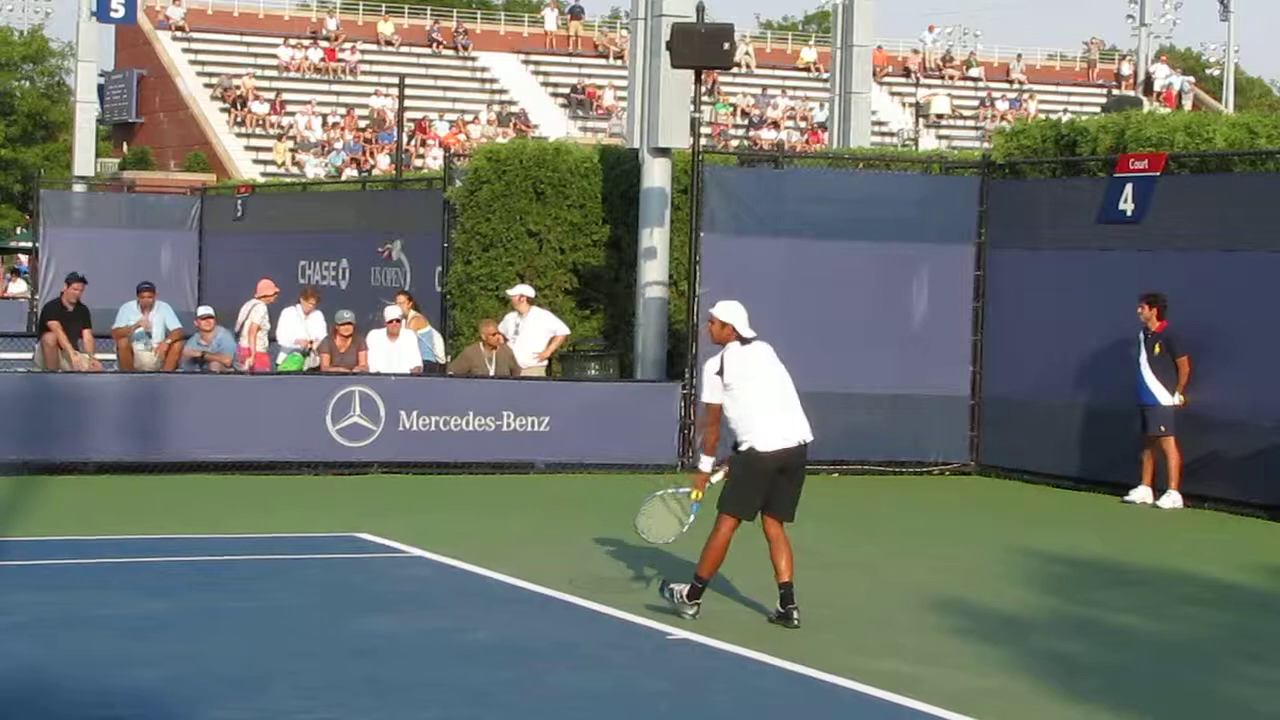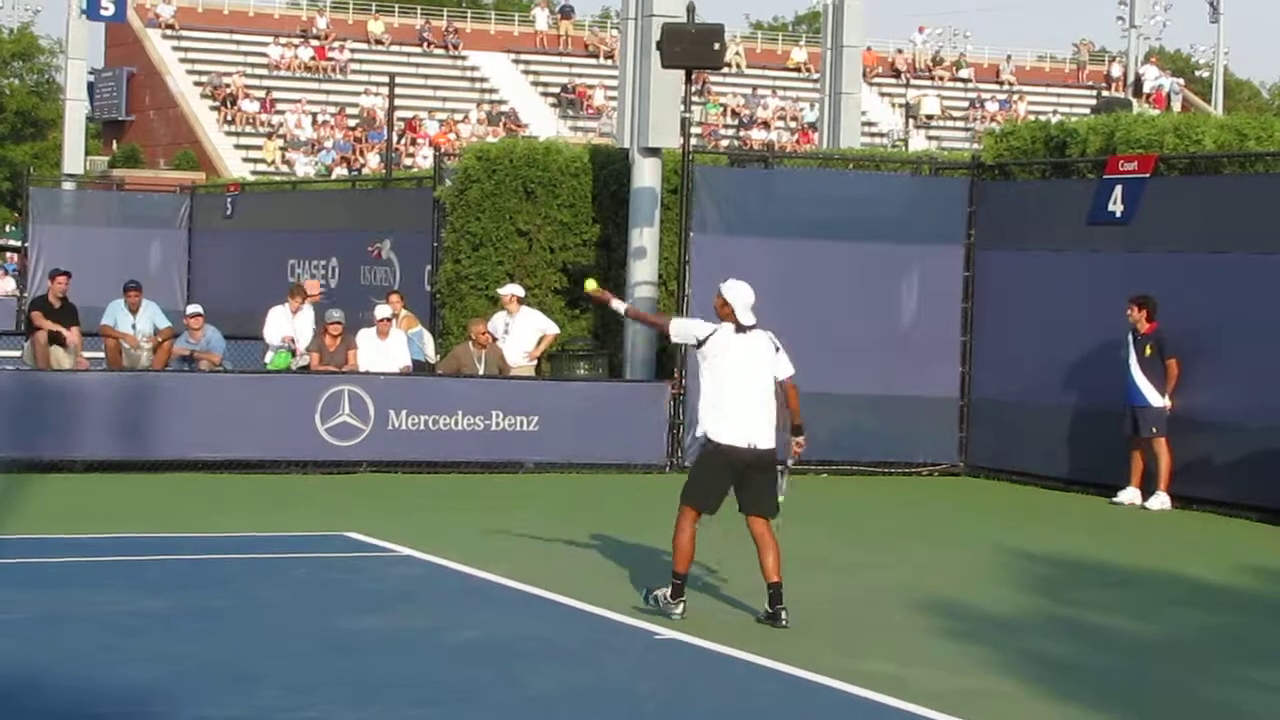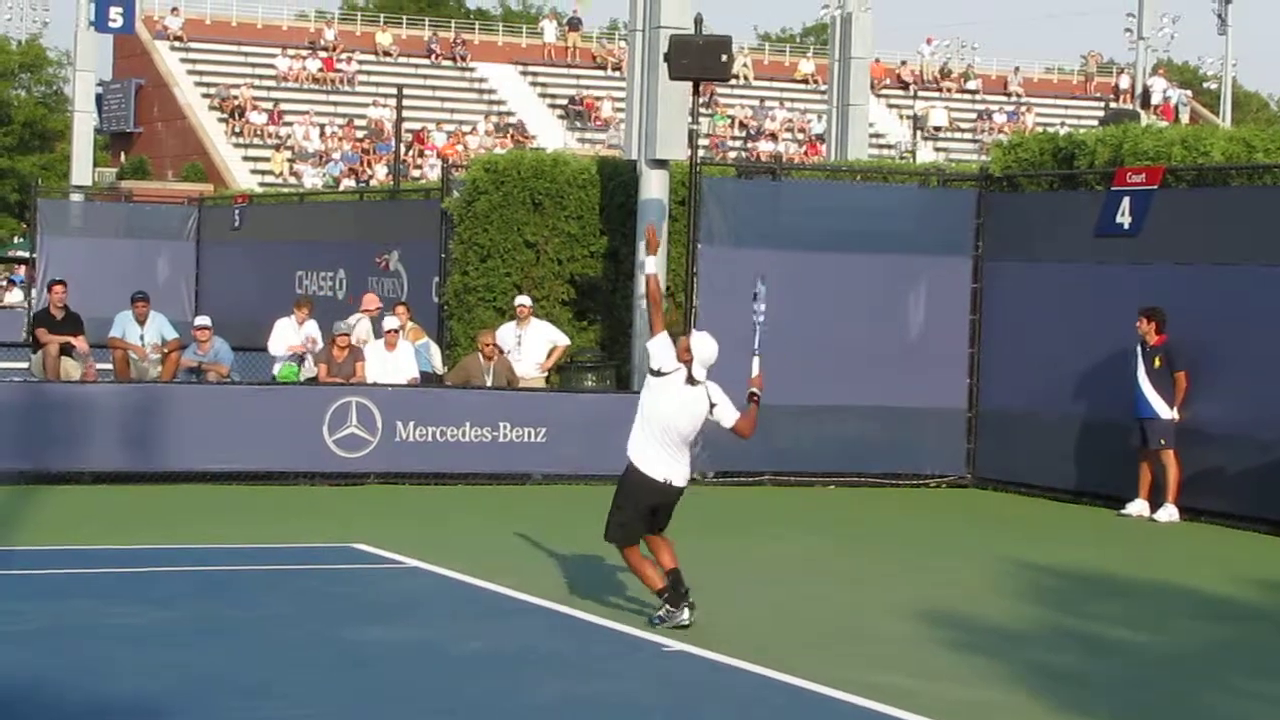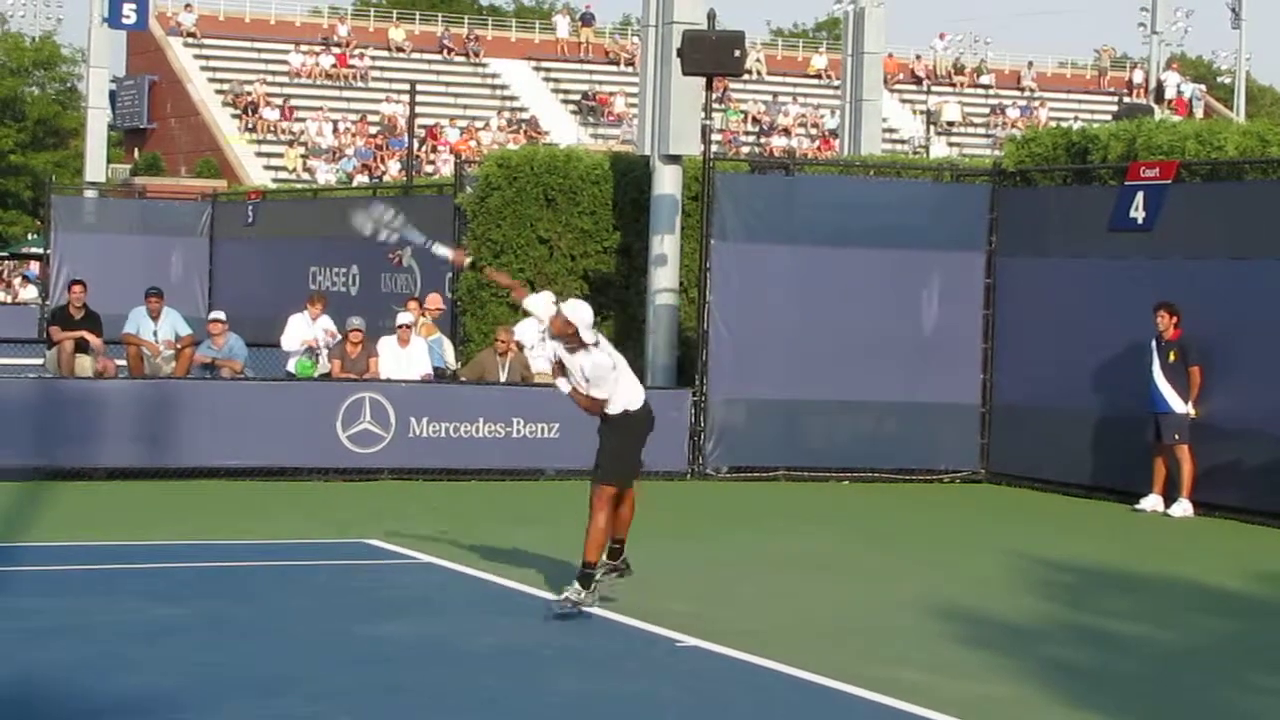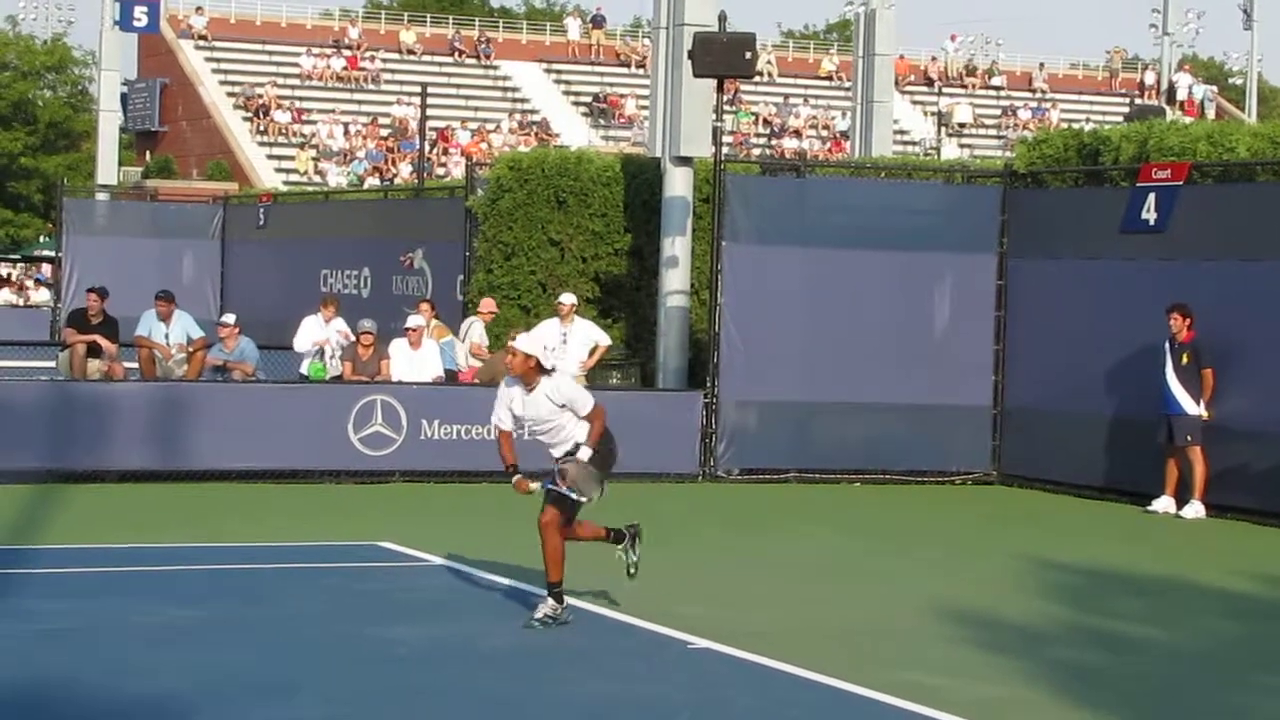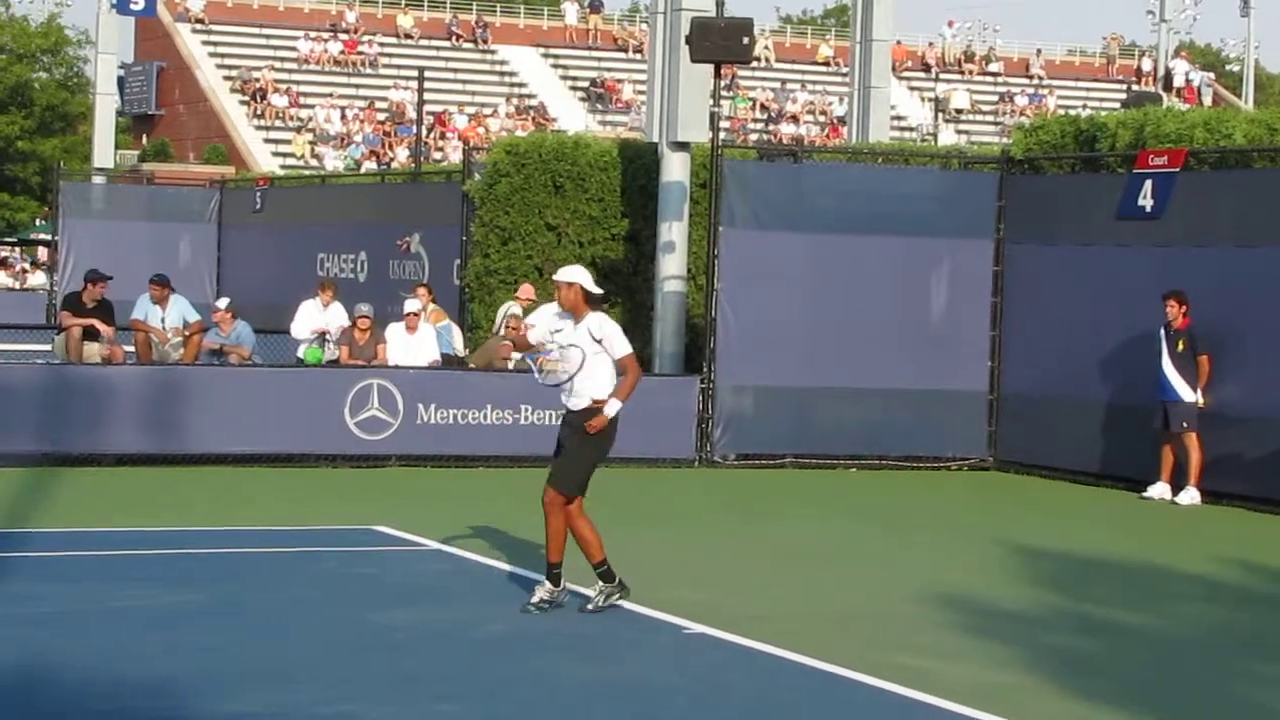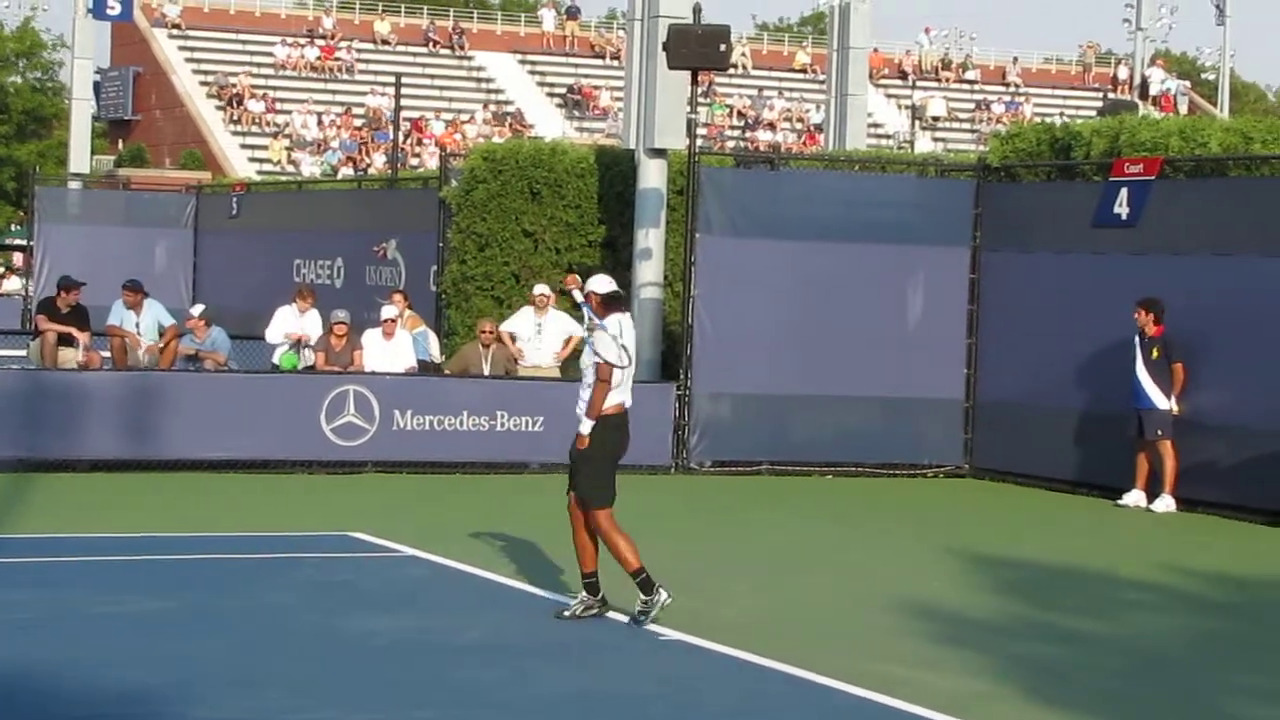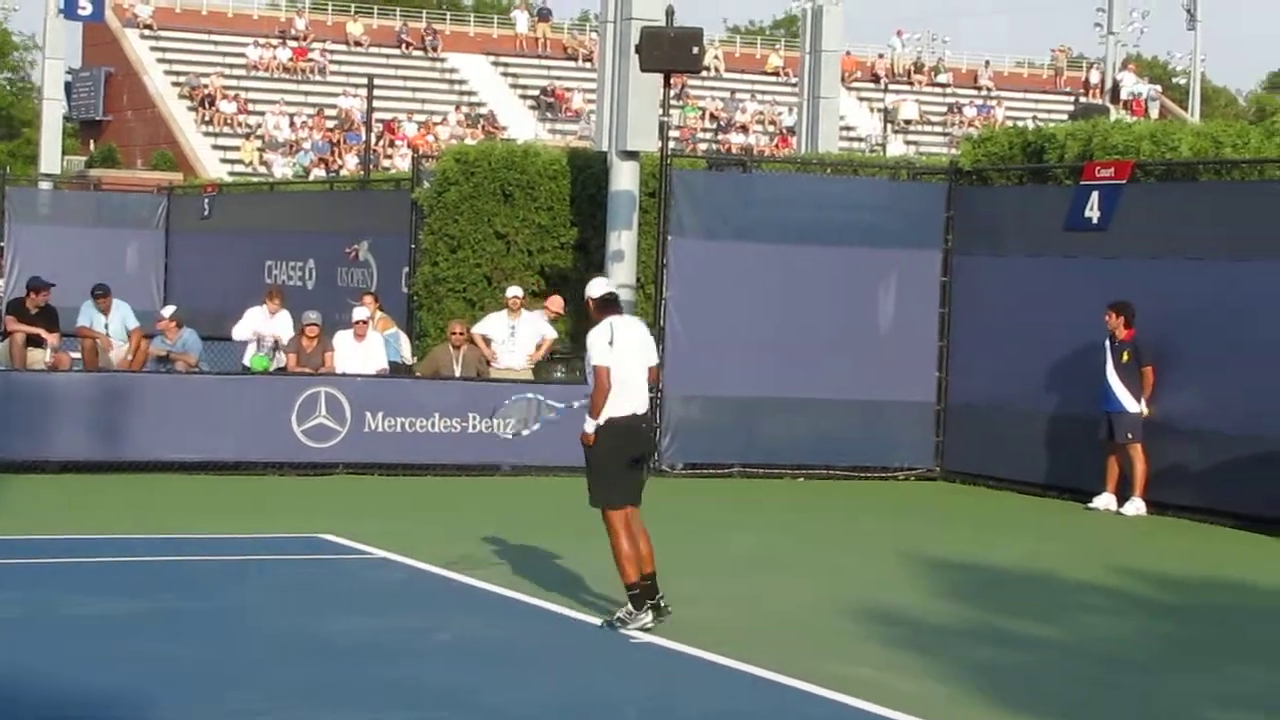
dt=0.5s
person 1, frame 1
left shoulder: (717, 365)
right shoulder: (765, 351)
left elbow: (713, 422)
left wrist: (704, 468)
right wrist: (738, 454)
left hip: (762, 450)
right hip: (796, 445)
left knee: (726, 522)
right knee: (774, 524)
left ankle: (691, 597)
right ankle: (788, 606)
person 1, frame 2
left shoulder: (706, 334)
right shoulder: (769, 341)
left elbow: (659, 321)
right elbow: (791, 392)
left wrist: (614, 302)
right wrist: (797, 433)
left hip: (723, 445)
right hip: (763, 448)
left knee: (689, 514)
right knee: (760, 524)
left ankle: (675, 596)
right ankle: (776, 605)
person 1, frame 3
left shoulder: (665, 368)
right shoulder: (710, 393)
left elbow: (655, 309)
right elbow: (746, 430)
left wrist: (651, 257)
right wrist: (755, 395)
left hip: (642, 476)
right hip: (675, 482)
left knee: (628, 546)
right knee: (654, 536)
left ankle: (675, 604)
right ankle: (678, 590)
person 1, frame 4
left shoulder: (597, 361)
right shoulder: (559, 325)
left elbow: (594, 406)
right elbow: (521, 292)
left wrist: (564, 381)
right wrist: (479, 268)
left hip: (629, 419)
right hip: (615, 417)
left knee: (602, 497)
right knee: (623, 487)
left ankle: (585, 583)
right ankle: (616, 558)
person 1, frame 5
left shoulder: (560, 387)
right shoulder: (507, 390)
left elbow: (599, 418)
right elbow: (505, 438)
left wrist: (581, 460)
right wrist: (515, 475)
left hip: (594, 453)
right hip: (568, 458)
left knee: (550, 520)
right knee: (565, 527)
left ankle: (555, 603)
right ankle: (623, 537)
person 1, frame 6
left shoulder: (603, 326)
right shoulder: (559, 322)
left elbow: (632, 371)
right elbow: (525, 341)
left wrist: (608, 412)
right wrist: (512, 343)
left hip: (594, 424)
right hip: (572, 421)
left knee: (553, 500)
right knee: (570, 507)
left ankle: (553, 586)
right ankle: (610, 583)
person 1, frame 7
left shoulder: (606, 328)
right shoulder: (622, 320)
left elbow: (604, 381)
right elbow: (591, 315)
left wrist: (585, 428)
right wrist: (575, 289)
left hip: (602, 428)
right hip: (609, 426)
left knee: (600, 520)
right knee: (578, 508)
left ankle: (652, 593)
right ankle: (592, 595)
person 1, frame 8
left shoulder: (599, 333)
right shoulder: (640, 327)
left elbow: (603, 385)
right elbow: (652, 377)
left wrist: (589, 425)
left hip: (611, 431)
right hip: (639, 427)
left knee: (616, 522)
right knee: (630, 516)
left ankle: (637, 608)
right ankle: (651, 596)
person 2, frame 1
left shoulder: (1167, 336)
right shoulder: (1143, 334)
left elbow: (1184, 367)
left wrist: (1178, 394)
right wrist: (1144, 392)
left hip: (1163, 401)
right hip: (1146, 400)
left knee: (1167, 444)
right knee: (1148, 443)
left ankle: (1173, 494)
right ankle: (1145, 489)
person 2, frame 2
left shoulder: (1157, 337)
right shoulder: (1132, 336)
left elbow: (1173, 369)
left wrist: (1166, 396)
right wrist: (1133, 393)
left hip: (1153, 402)
right hip: (1134, 400)
left knee: (1159, 445)
right knee: (1136, 444)
left ankle: (1162, 495)
right ankle: (1134, 490)
person 2, frame 3
left shoulder: (1167, 349)
right shoulder: (1140, 348)
left elbow: (1181, 382)
left wrist: (1174, 409)
right wrist: (1141, 405)
left hip: (1161, 414)
right hip: (1143, 413)
left knee: (1167, 457)
right knee: (1145, 457)
left ankle: (1170, 507)
right ankle: (1142, 503)
person 2, frame 4
left shoulder: (1182, 344)
right shoulder: (1155, 343)
left elbow: (1195, 376)
left wrist: (1189, 403)
right wrist: (1156, 399)
left hip: (1176, 408)
right hip: (1158, 407)
left knee: (1181, 452)
right knee: (1159, 452)
left ankle: (1184, 502)
right ankle: (1156, 497)
person 2, frame 5
left shoulder: (1195, 346)
right shoulder: (1168, 345)
left elbow: (1208, 377)
left wrist: (1202, 405)
right wrist: (1169, 400)
left hip: (1188, 410)
right hip: (1170, 409)
left knee: (1194, 454)
right knee: (1171, 453)
left ankle: (1196, 504)
right ankle: (1168, 499)
person 2, frame 6
left shoulder: (1191, 333)
right shoulder: (1164, 331)
left elbow: (1204, 363)
left wrist: (1198, 391)
right wrist: (1165, 387)
left hip: (1184, 397)
right hip: (1167, 395)
left knee: (1190, 439)
right knee: (1167, 440)
left ankle: (1192, 490)
right ankle: (1164, 485)
person 2, frame 7
left shoulder: (1165, 340)
right shoulder: (1138, 338)
left elbow: (1179, 371)
left wrist: (1172, 399)
right wrist: (1139, 394)
left hip: (1159, 404)
right hip: (1141, 403)
left knee: (1164, 447)
right knee: (1142, 447)
left ankle: (1167, 497)
right ankle: (1139, 492)
person 2, frame 8
left shoulder: (1135, 344)
right shoulder: (1109, 342)
left elbow: (1148, 375)
left wrist: (1142, 403)
right wrist: (1110, 399)
left hip: (1129, 408)
right hip: (1111, 406)
left knee: (1134, 450)
right knee: (1113, 450)
left ankle: (1137, 500)
right ankle: (1109, 496)
